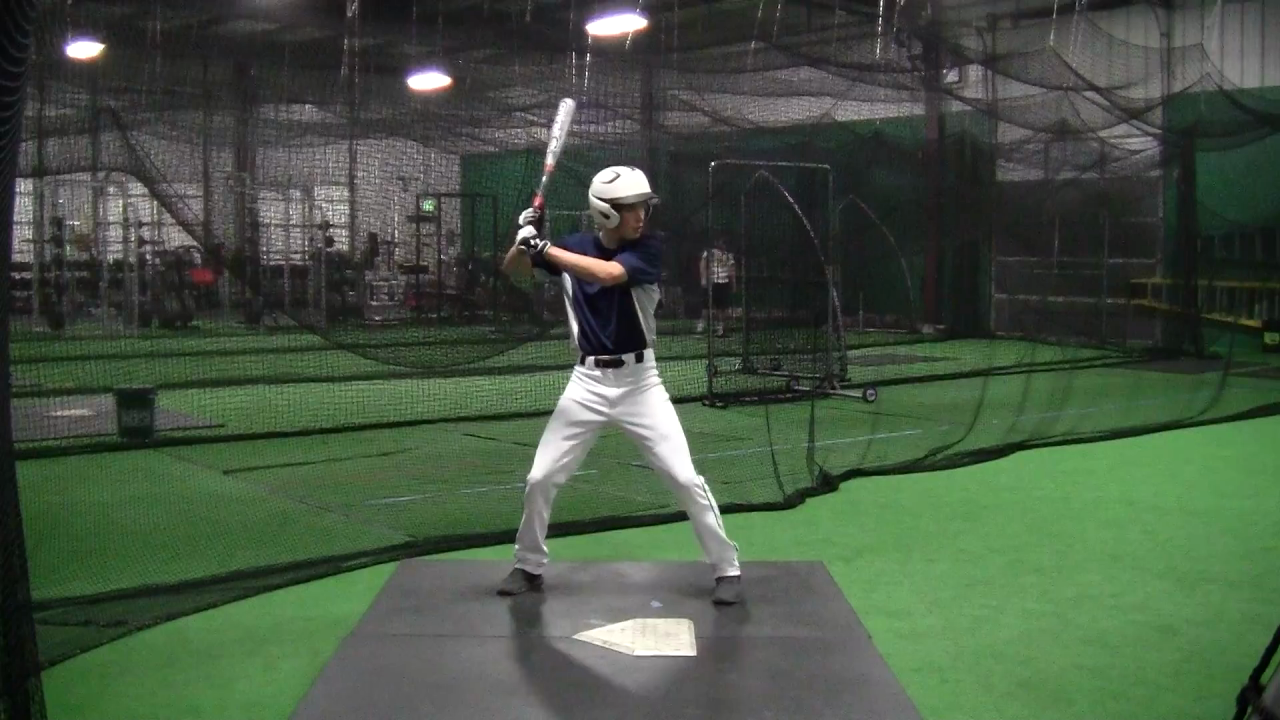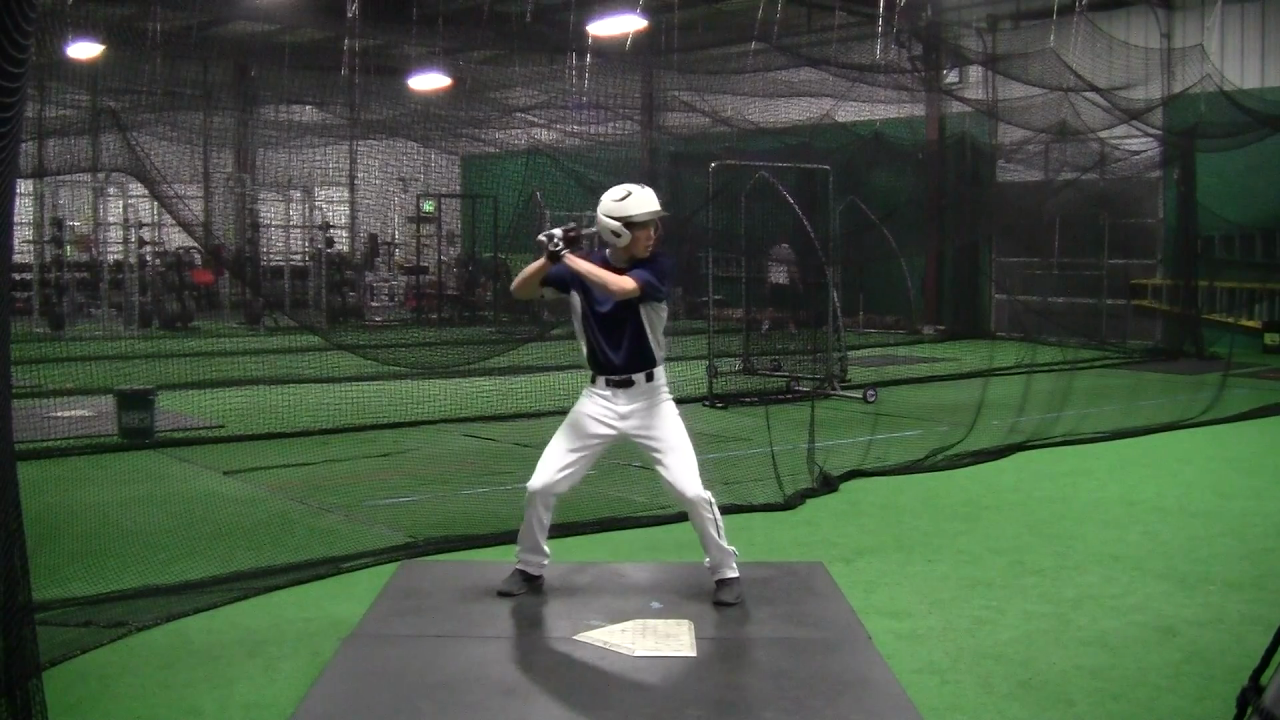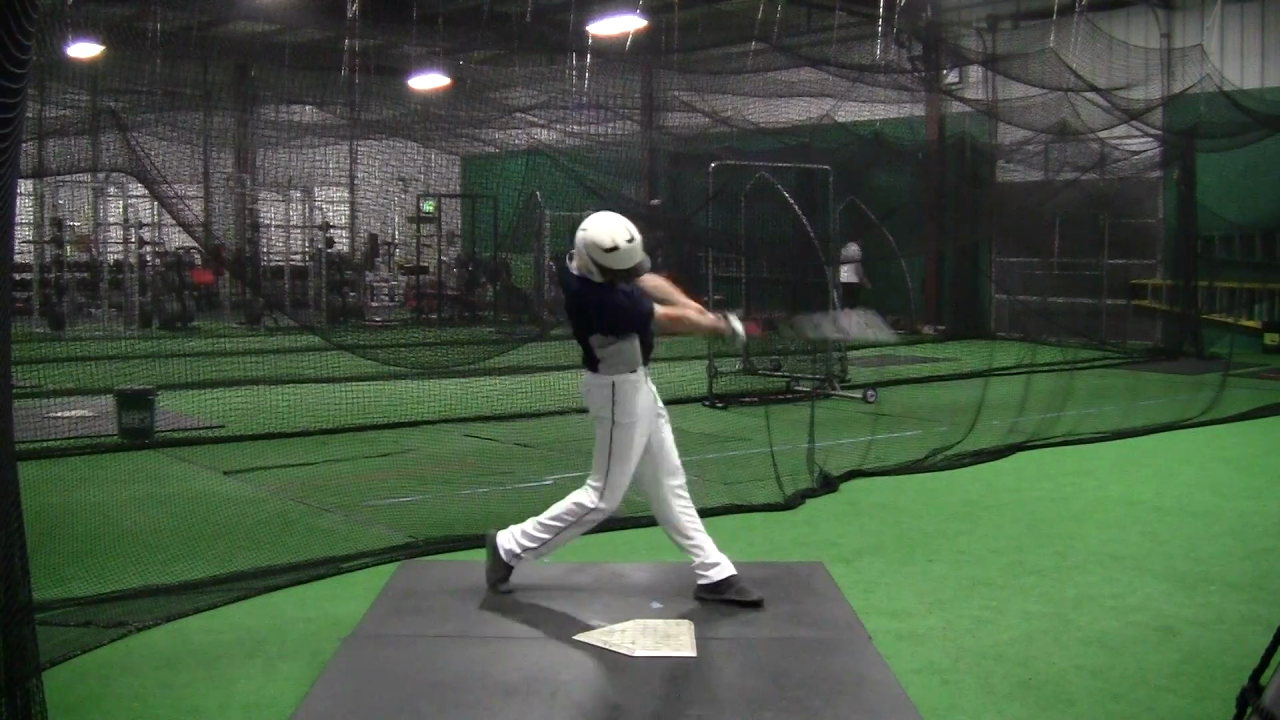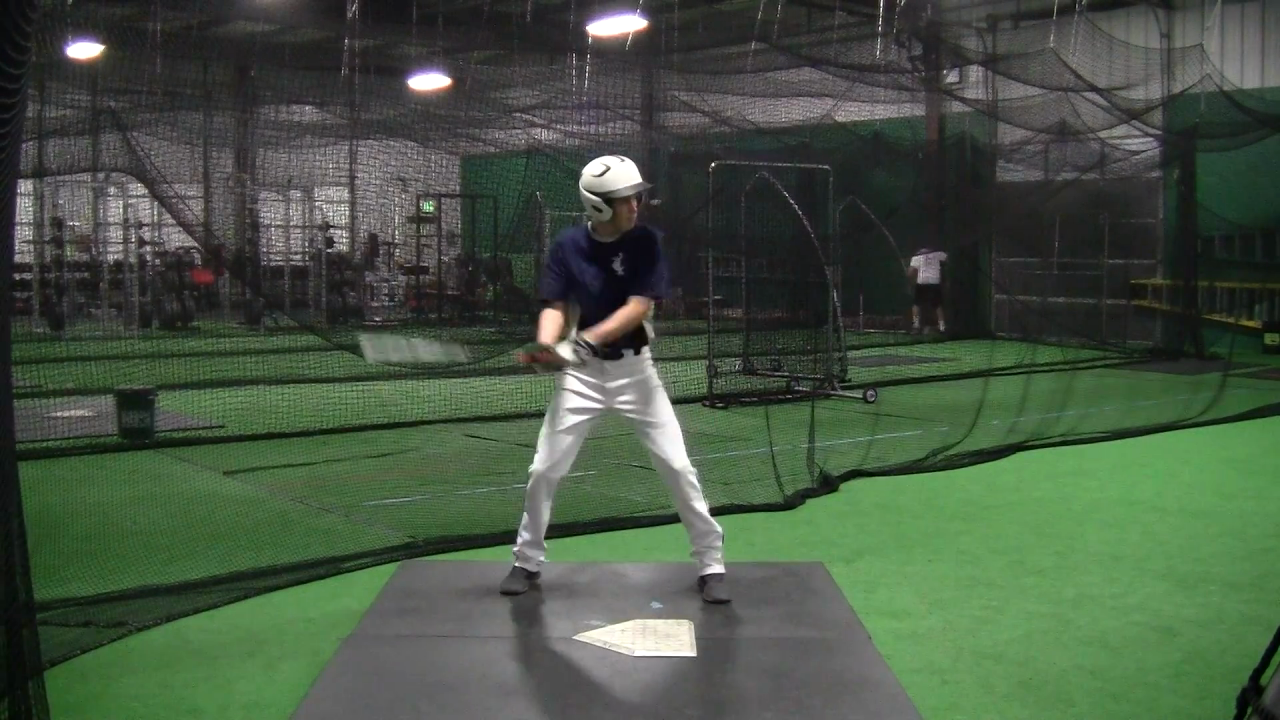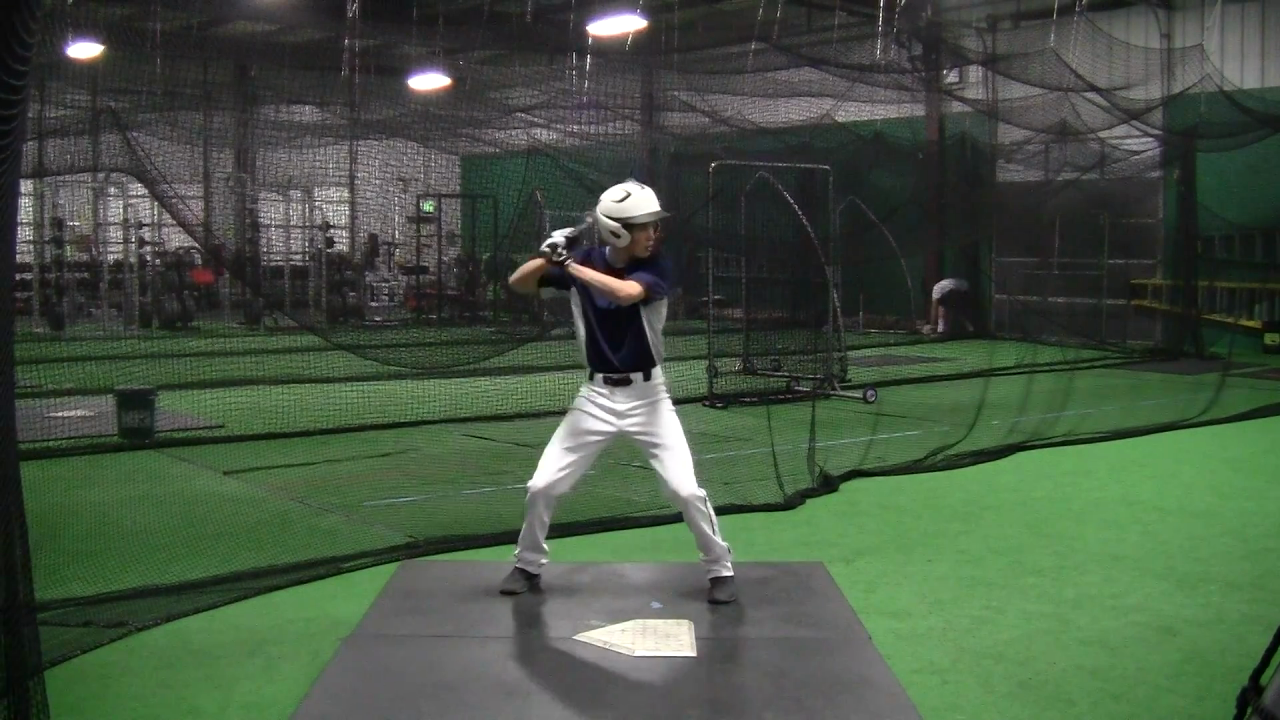
dt=1s
person 1, frame 1
left shoulder: (648, 248)
right shoulder: (575, 245)
left elbow: (607, 274)
right elbow: (511, 270)
left wrist: (543, 247)
right wrist: (524, 237)
left hip: (639, 380)
right hip: (587, 381)
left knee: (685, 478)
right knee: (540, 478)
left ankle: (726, 568)
right ankle: (529, 566)
person 1, frame 2
left shoulder: (657, 267)
right shoulder: (583, 264)
left elbow: (623, 288)
right elbow: (519, 290)
left wrist: (565, 257)
right wrist: (549, 257)
left hip: (650, 397)
right hip: (599, 397)
left knee: (692, 492)
right knee: (541, 486)
left ankle: (725, 571)
right ankle: (530, 566)
person 1, frame 3
left shoulder: (579, 259)
right shoulder: (599, 301)
left elbow: (645, 282)
right elbow: (665, 319)
left wrist: (705, 315)
right wrist: (721, 323)
left hip: (630, 381)
right hip: (618, 391)
left knee: (669, 482)
right knee: (603, 496)
left ankle: (713, 574)
right ankle: (509, 546)
person 1, frame 4
left shoulder: (647, 241)
right shoulder: (568, 244)
left elbow: (638, 307)
right elbow: (554, 307)
left wrist: (584, 341)
right wrist: (547, 344)
left hip: (633, 369)
right hip: (582, 371)
left knee: (678, 467)
right knee: (544, 470)
left ankle: (711, 565)
right ankle: (527, 562)
person 1, frame 5
left shoulder: (657, 266)
right shoulder: (586, 258)
left elbow: (627, 293)
right elbow: (517, 284)
left wrist: (569, 265)
right wrist: (549, 257)
left hip: (647, 395)
right hip: (597, 395)
left knee: (686, 490)
right knee: (542, 486)
left ankle: (720, 569)
right ankle: (528, 564)
